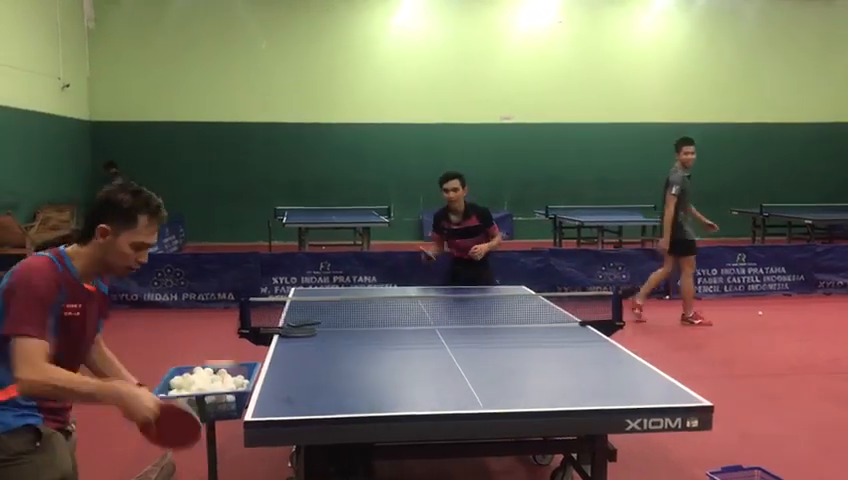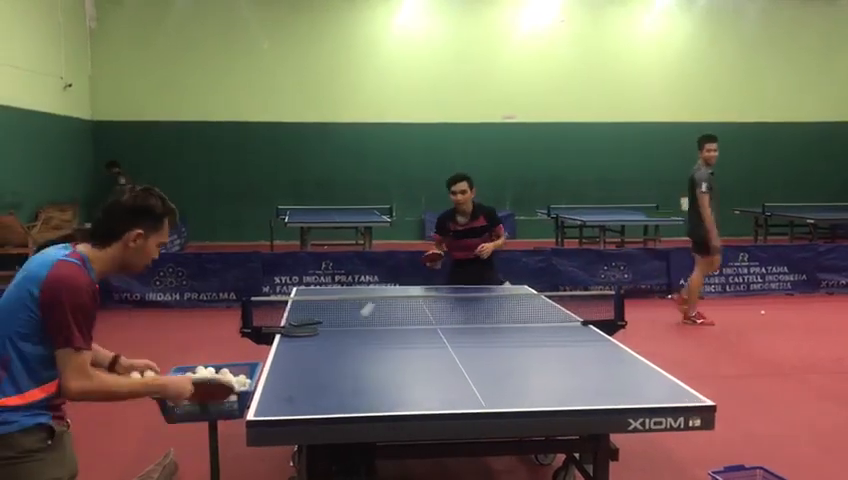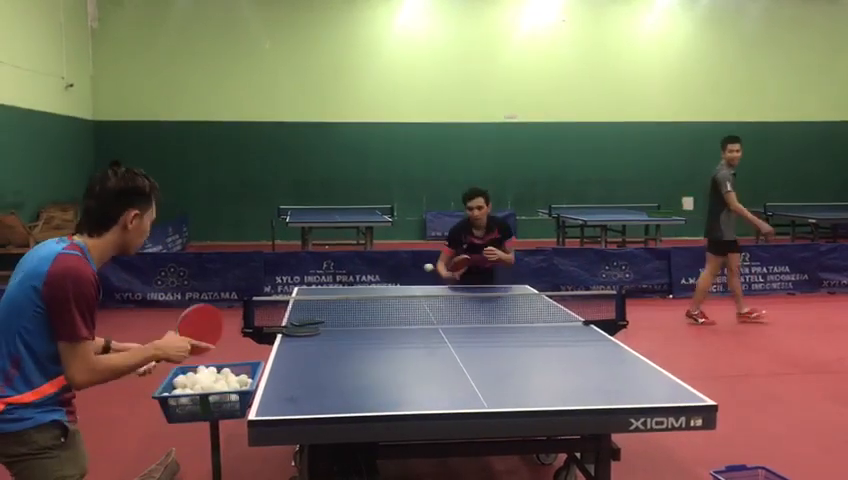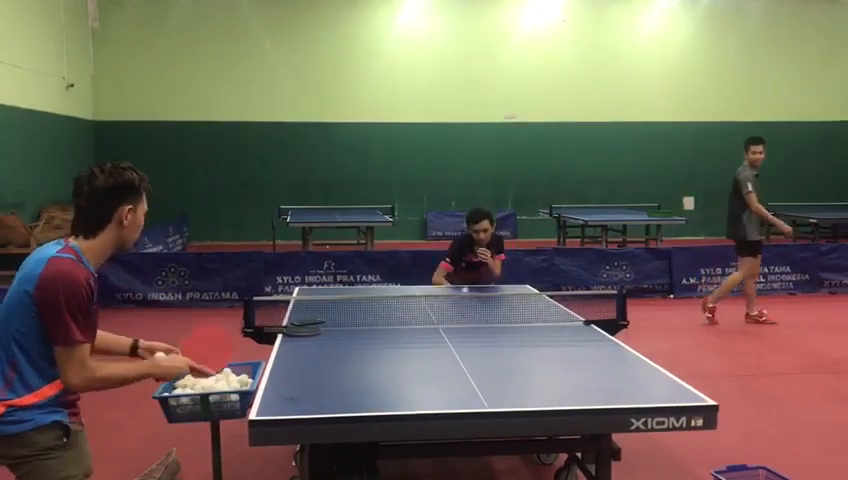
dt=0.2s
person 1, frame 1
left shoulder: (97, 281)
right shoulder: (39, 276)
right elbow: (29, 375)
left wrist: (136, 389)
right wrist: (118, 392)
left hip: (51, 422)
person 1, frame 2
left shoulder: (62, 257)
right shoulder: (70, 280)
right elbow: (77, 383)
left wrist: (118, 363)
right wrist: (157, 386)
left hip: (25, 416)
person 1, frame 3
left shoulder: (56, 251)
right shoulder: (73, 272)
right elbow: (81, 373)
left wrist: (106, 347)
right wrist: (155, 351)
left hip: (32, 414)
right hip: (33, 422)
person 1, frame 4
left shoulder: (63, 258)
right shoulder: (66, 275)
right elbow: (77, 375)
left wrist: (137, 347)
right wrist: (152, 367)
left hip: (44, 418)
right hip: (35, 426)
person 2, frame 1
left shoulder: (681, 175)
right shoulder: (677, 177)
right elbow: (670, 209)
left wrist: (704, 220)
right wrist: (665, 238)
left hip: (681, 230)
right hip: (679, 232)
left knee: (668, 269)
right knee: (688, 270)
left ankle: (638, 300)
right ankle: (689, 314)
person 2, frame 2
left shoulder: (704, 172)
right shoulder: (701, 174)
right elbow: (704, 207)
left wrist: (712, 234)
right wrist: (714, 236)
left hip: (701, 230)
right hip: (701, 230)
left knee: (714, 264)
right knee: (701, 269)
left ankle: (683, 296)
right ankle: (691, 313)
person 2, frame 3
left shoulder: (727, 172)
right shoulder: (723, 174)
right elbow: (734, 205)
right wrist: (759, 224)
left hip: (726, 231)
right hip: (720, 232)
left knee: (734, 269)
right knee: (711, 271)
left ankle: (742, 310)
right ankle: (694, 310)
person 2, frame 4
left shoulder: (751, 174)
right shoulder: (745, 175)
right elbow: (755, 206)
right wrist: (780, 224)
left hip: (748, 231)
right hip: (744, 232)
left knee: (751, 271)
right knee: (745, 272)
left ankle: (752, 312)
right ankle: (710, 301)
